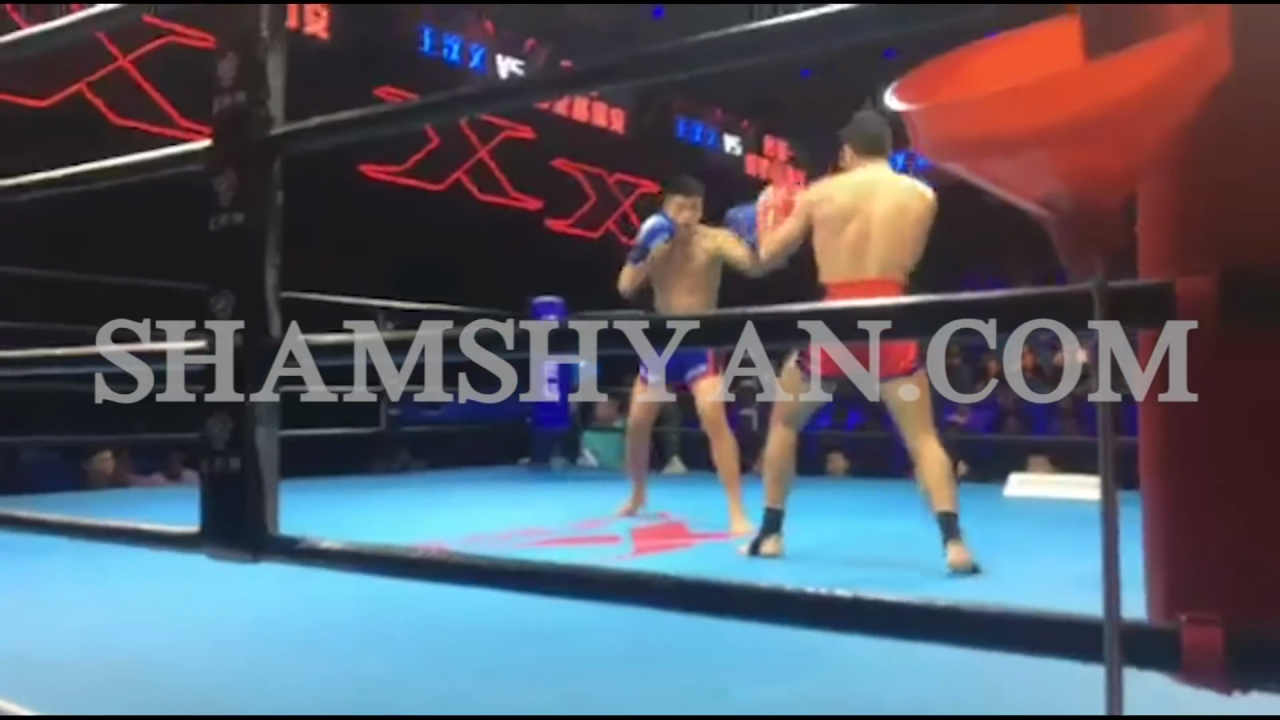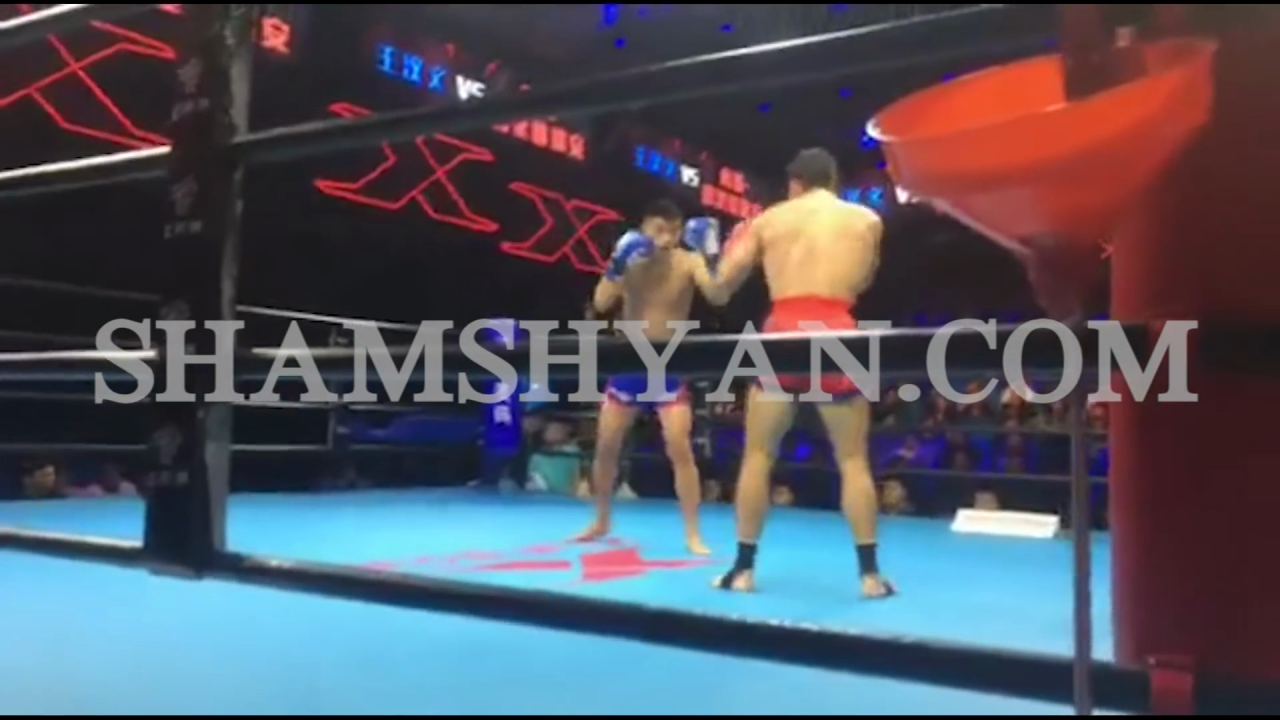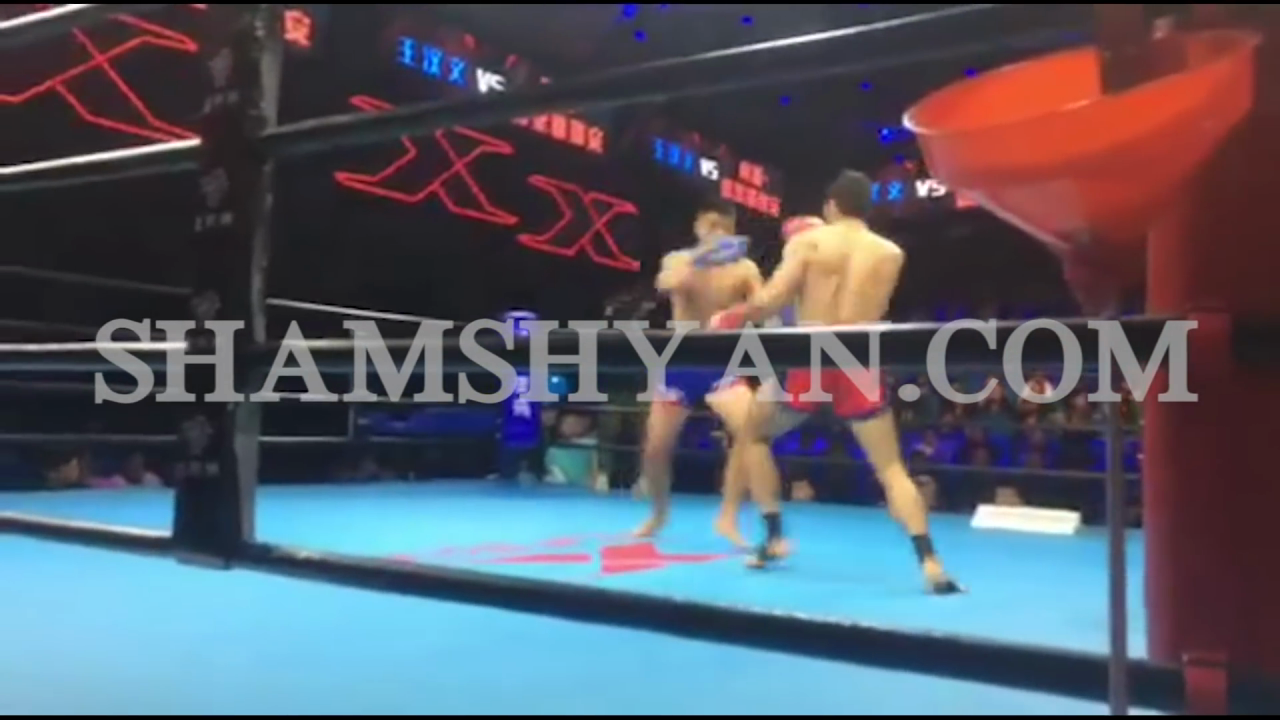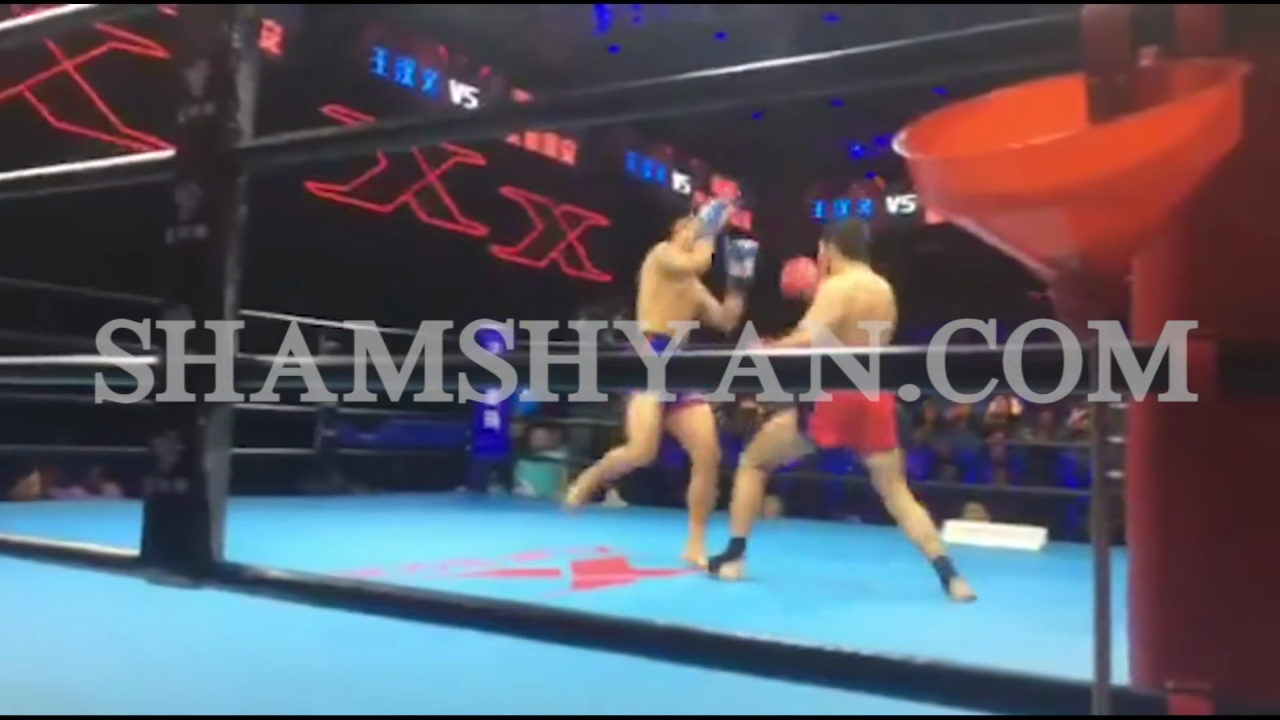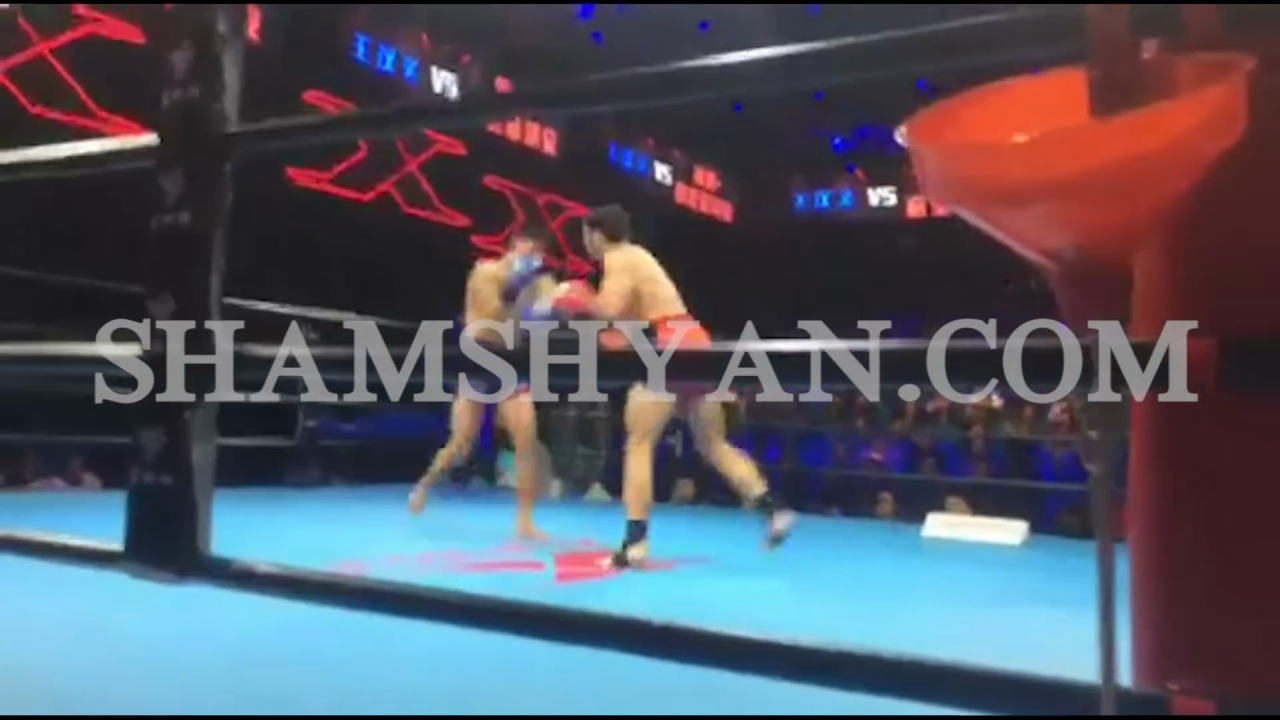
dt=0.7s
person 1, frame 1
left shoulder: (819, 195)
right shoulder: (922, 197)
left elbow: (769, 257)
left wrist: (768, 222)
left knee: (784, 423)
right knee: (922, 438)
left ankle: (770, 534)
right ankle: (954, 543)
person 1, frame 2
left shoulder: (770, 219)
right shoulder: (867, 220)
left elbow: (723, 283)
left wrist: (736, 247)
left hip: (783, 333)
right hip: (835, 335)
left knee: (758, 456)
right knee: (853, 461)
left ankle: (743, 567)
right ankle: (870, 573)
person 1, frame 3
left shoulder: (813, 243)
right shoulder: (891, 255)
left elbow: (770, 300)
left wrist: (736, 315)
left hip: (812, 361)
right hip: (857, 366)
left knee: (752, 435)
right knee: (892, 471)
left ankle: (775, 536)
right ankle: (930, 561)
person 1, frame 4
left shoulder: (837, 289)
right shoulder: (883, 291)
left elbow: (811, 341)
left hip: (832, 398)
right hip: (873, 401)
left knee: (752, 463)
right knee: (898, 497)
left ankle: (734, 556)
right ankle: (951, 578)
person 1, frame 5
left shoulder: (617, 261)
right shoulder: (631, 258)
left elbow: (612, 312)
left wrist: (577, 301)
right wrist: (621, 338)
left hip: (673, 347)
right hip: (693, 346)
left knee: (638, 446)
right knee: (714, 446)
left ankle: (635, 541)
right ankle: (772, 510)
person 2, frame 1
left shoulder: (716, 240)
right shoulder: (652, 238)
left elbow: (753, 266)
right elbow: (625, 288)
left wrist: (749, 241)
right wrist: (644, 249)
left hip: (700, 345)
left knee: (714, 422)
right knee: (636, 425)
left ankle: (737, 512)
right ankle: (638, 497)
person 2, frame 2
left shoulder: (688, 262)
right shoulder: (630, 259)
right elbow: (601, 304)
right wrist: (618, 265)
left knee: (680, 449)
right knee: (606, 445)
left ankle: (693, 535)
right ankle: (601, 521)
person 2, frame 3
left shoulder: (743, 268)
right shoulder: (676, 260)
right elbow: (666, 285)
right wrist: (703, 258)
right hip: (680, 363)
right knee: (655, 450)
left ankle: (727, 520)
right ankle: (657, 516)
person 2, frame 4
left shoulder: (693, 286)
right shoulder: (662, 257)
left elbow: (725, 321)
right elbow: (698, 263)
left wrist: (739, 282)
right wrist: (707, 227)
left knee: (709, 457)
right knee: (642, 453)
left ankle: (696, 547)
right ankle: (590, 479)
person 2, frame 5
left shoulder: (536, 284)
right shoulder: (485, 272)
right elbow: (490, 311)
right wrist: (513, 287)
left knee: (529, 444)
right knee: (462, 446)
left ankle: (526, 522)
right ankle: (426, 485)
